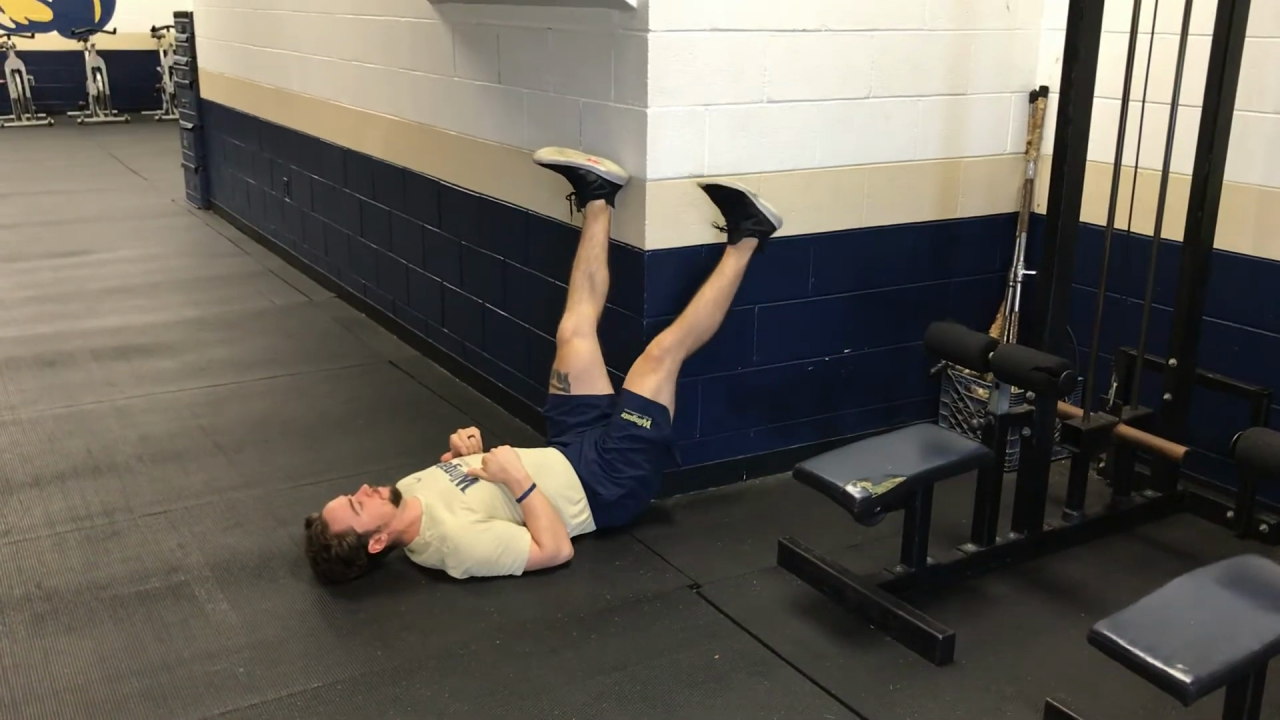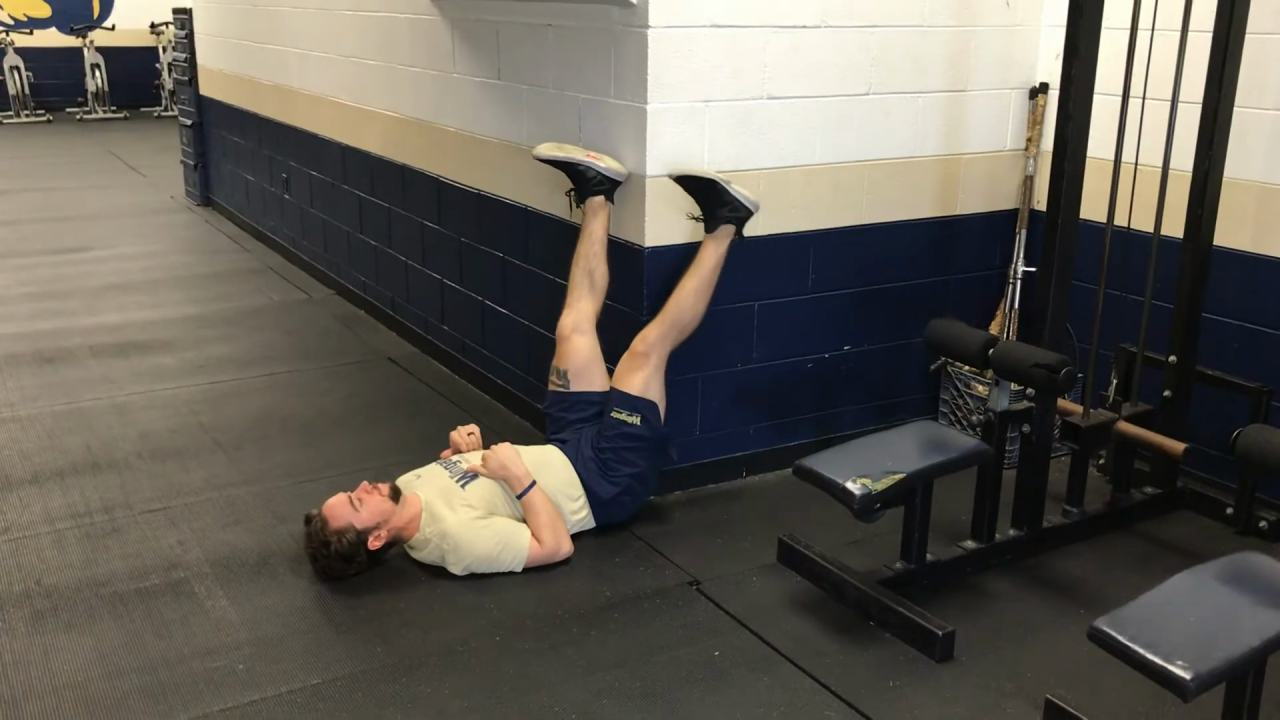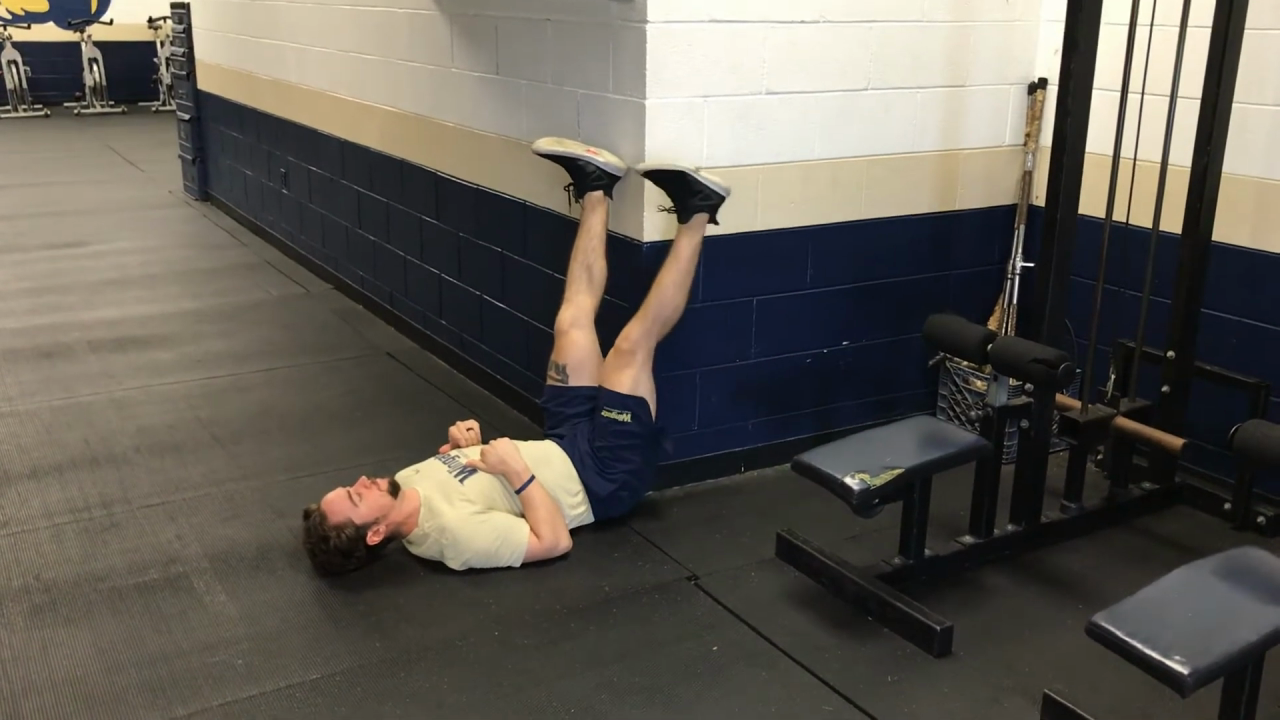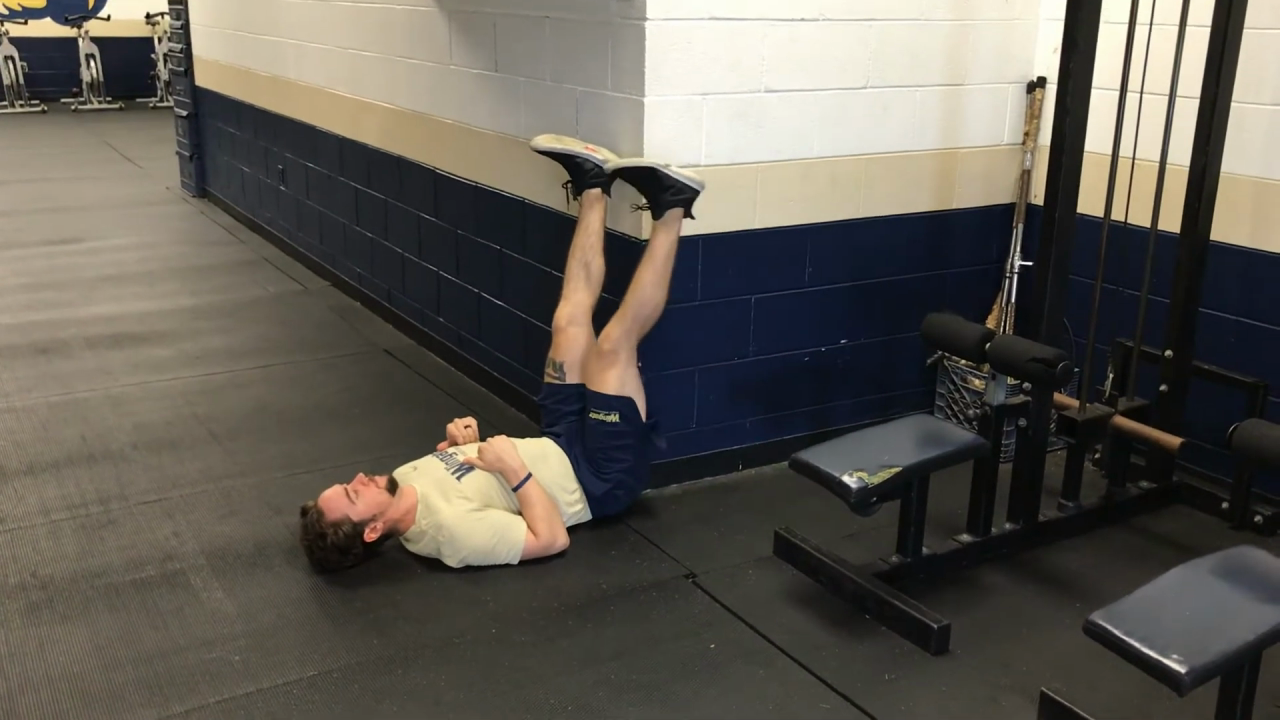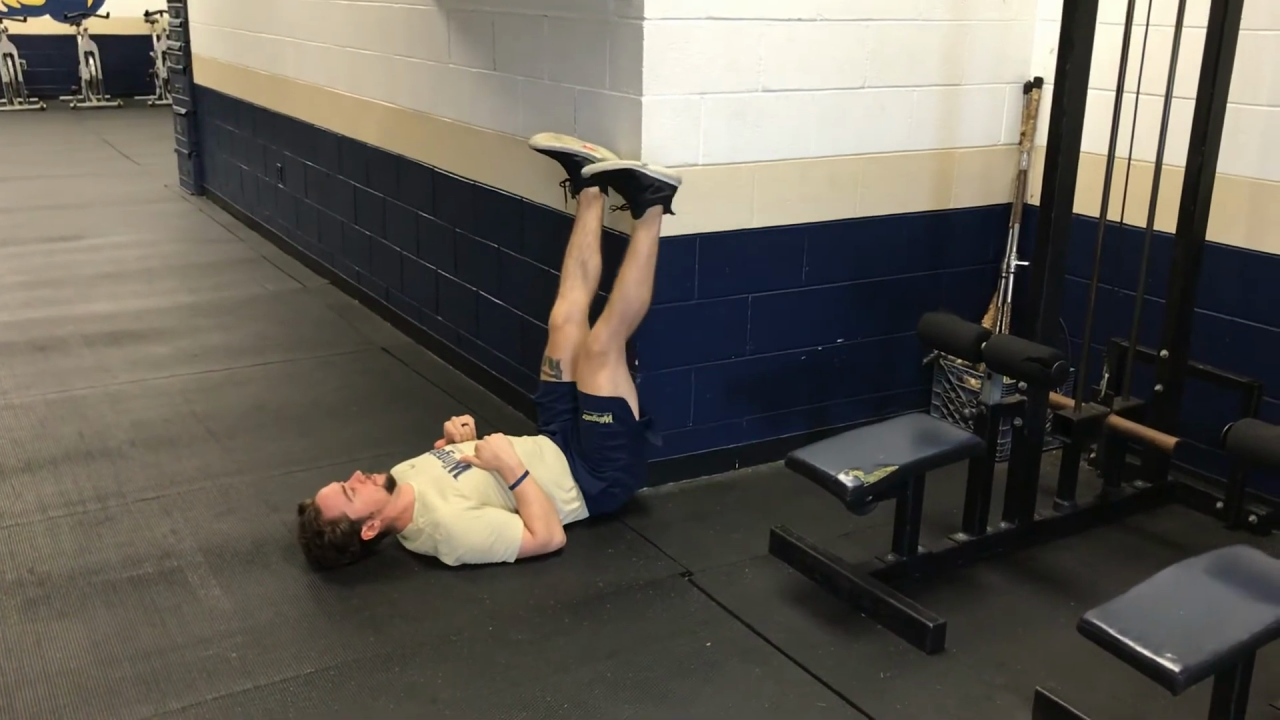
dt=0.3s
person 1, frame 1
left shoulder: (411, 493)
right shoulder: (451, 543)
right elbow: (555, 550)
left wrist: (464, 455)
right wrist: (517, 479)
left hip: (568, 452)
right hip: (607, 483)
right knee: (662, 352)
left ankle: (595, 200)
right ankle: (742, 242)
person 1, frame 2
left shoulder: (412, 489)
right shoulder: (452, 540)
right elbow: (555, 546)
left wrist: (464, 451)
right wrist: (518, 476)
left hip: (568, 451)
right hip: (607, 482)
right knee: (647, 348)
left ankle: (596, 196)
right ankle: (720, 228)
person 1, frame 3
left shoulder: (410, 485)
right shoulder: (449, 535)
right elbow: (554, 541)
left wrist: (463, 447)
right wrist: (516, 471)
left hip: (564, 446)
right hip: (604, 478)
right knee: (631, 346)
left ankle: (594, 191)
right ankle: (694, 217)
person 1, frame 4
left shoulder: (409, 482)
right shoulder: (448, 533)
right elbow: (551, 539)
left wrist: (461, 444)
right wrist: (514, 469)
left hip: (561, 446)
right hip: (602, 477)
right knee: (612, 345)
left ankle: (592, 187)
right ankle: (669, 211)
person 1, frame 5
left shoulder: (403, 480)
right shoulder: (443, 529)
right elbow: (548, 537)
left wrist: (457, 442)
right wrist: (510, 467)
left hip: (556, 441)
right hip: (597, 476)
right knee: (601, 346)
left ankle: (591, 189)
right ankle: (648, 209)
